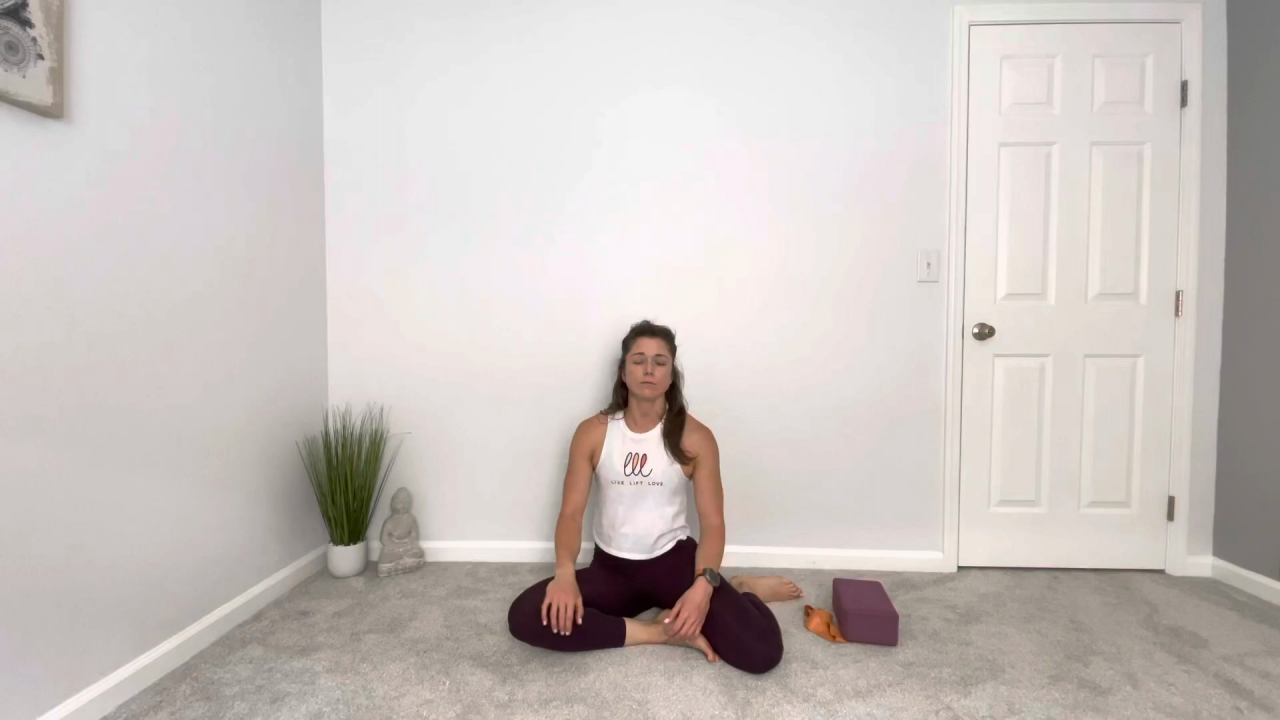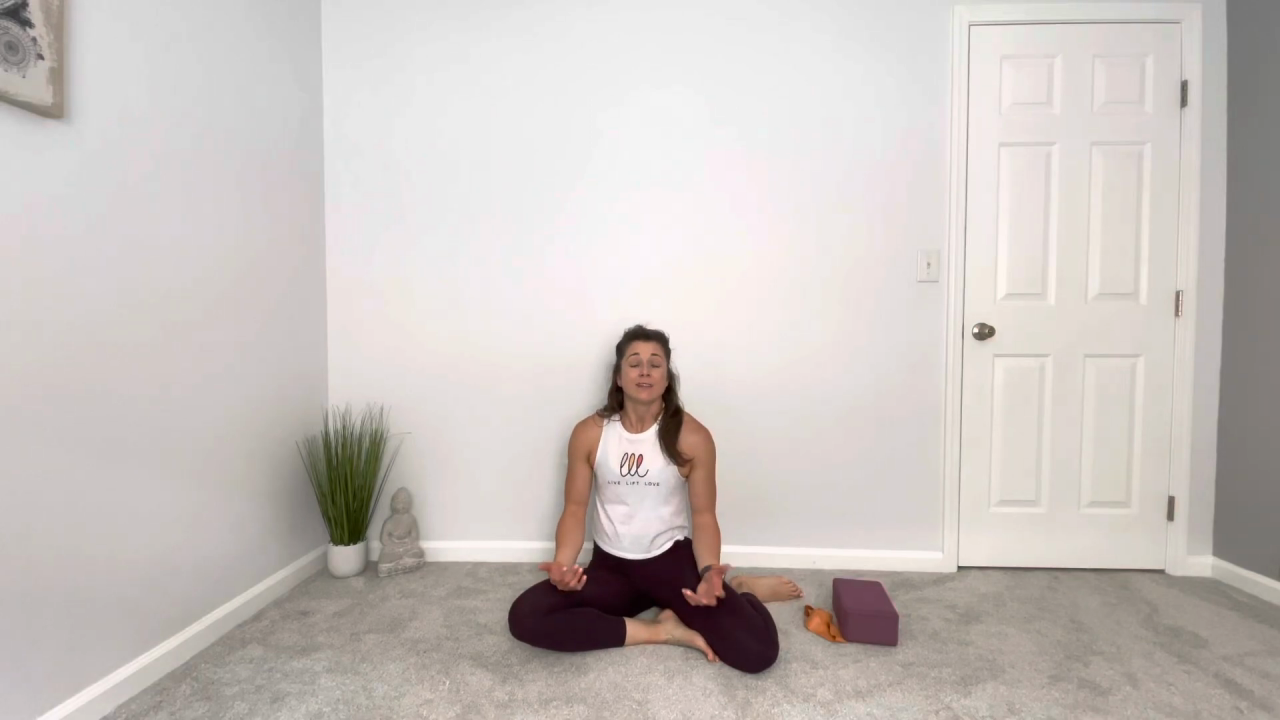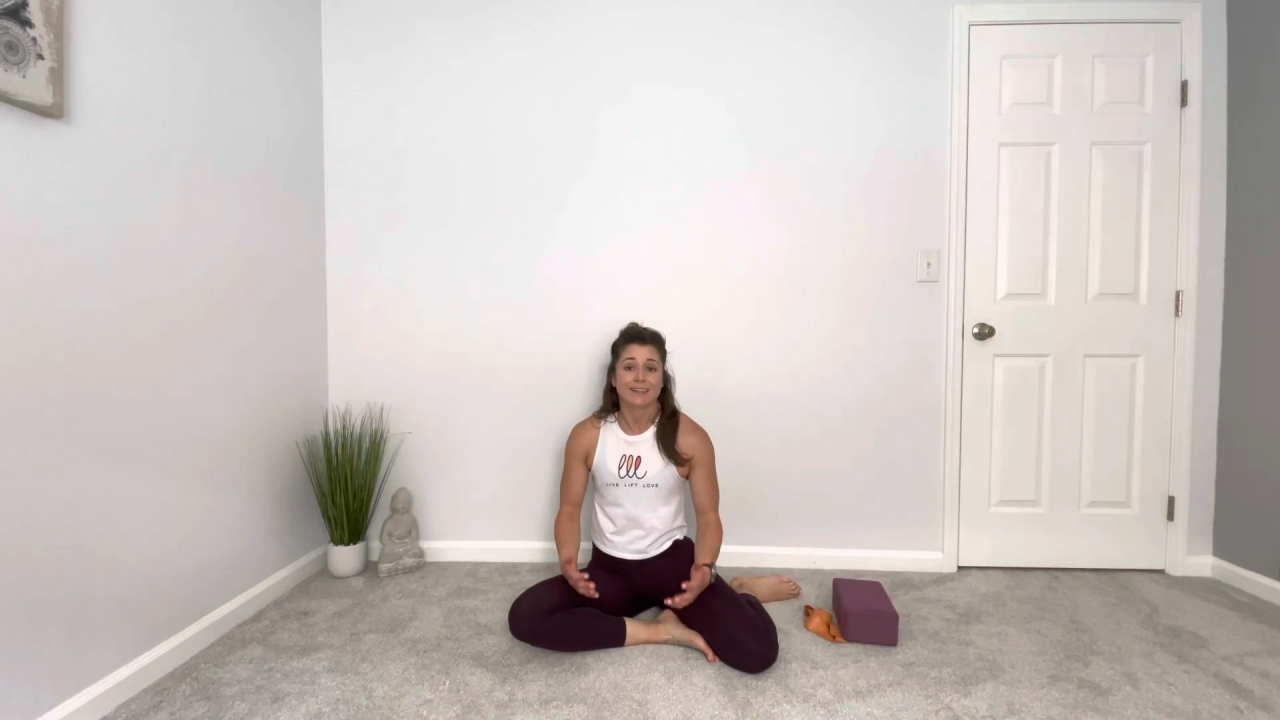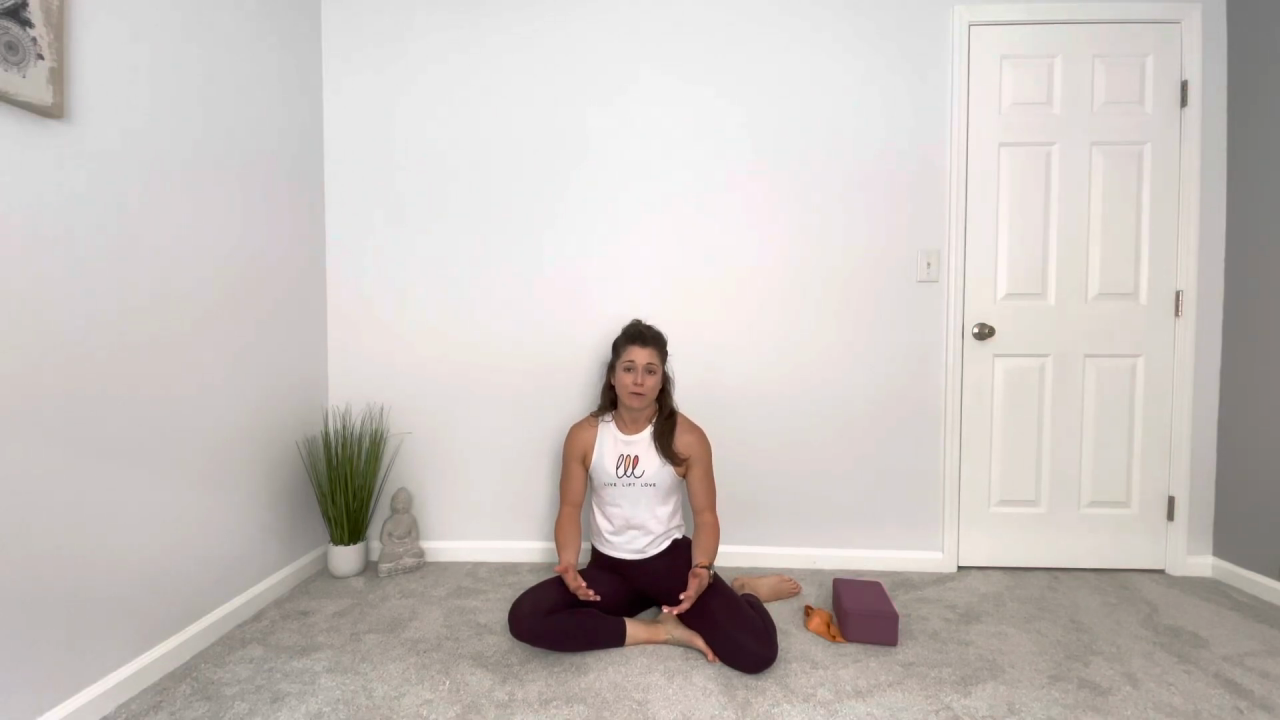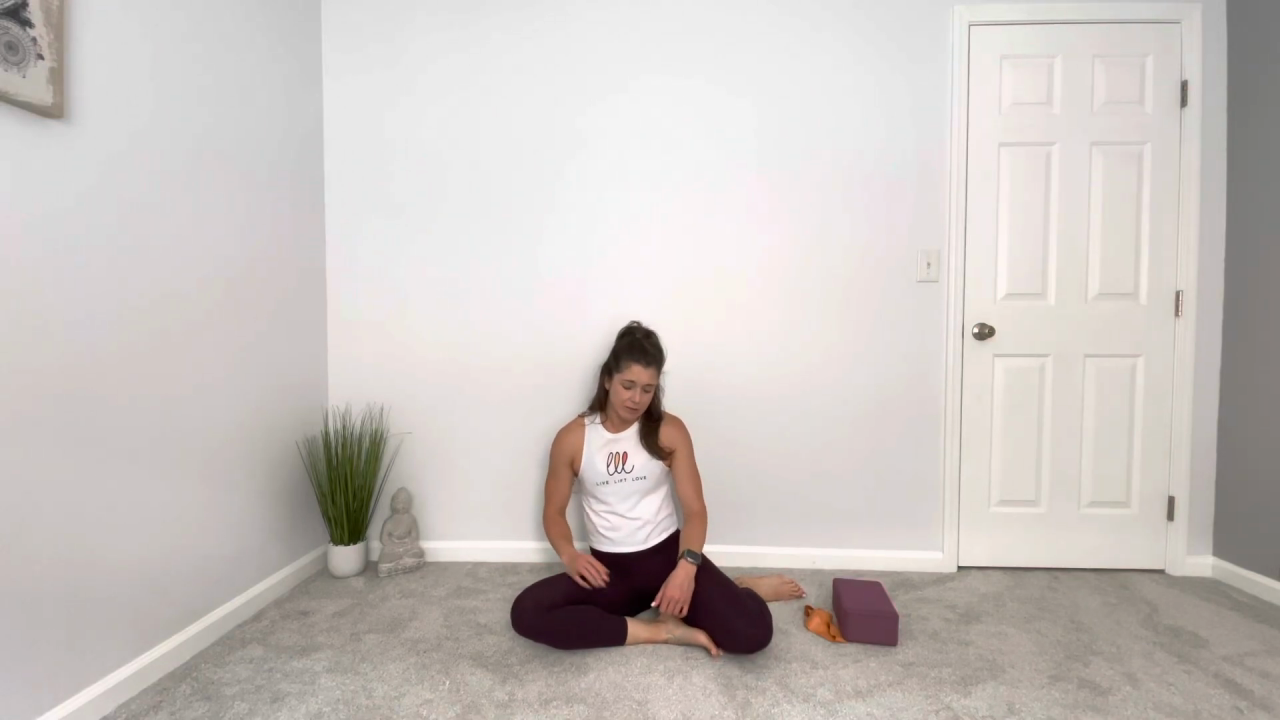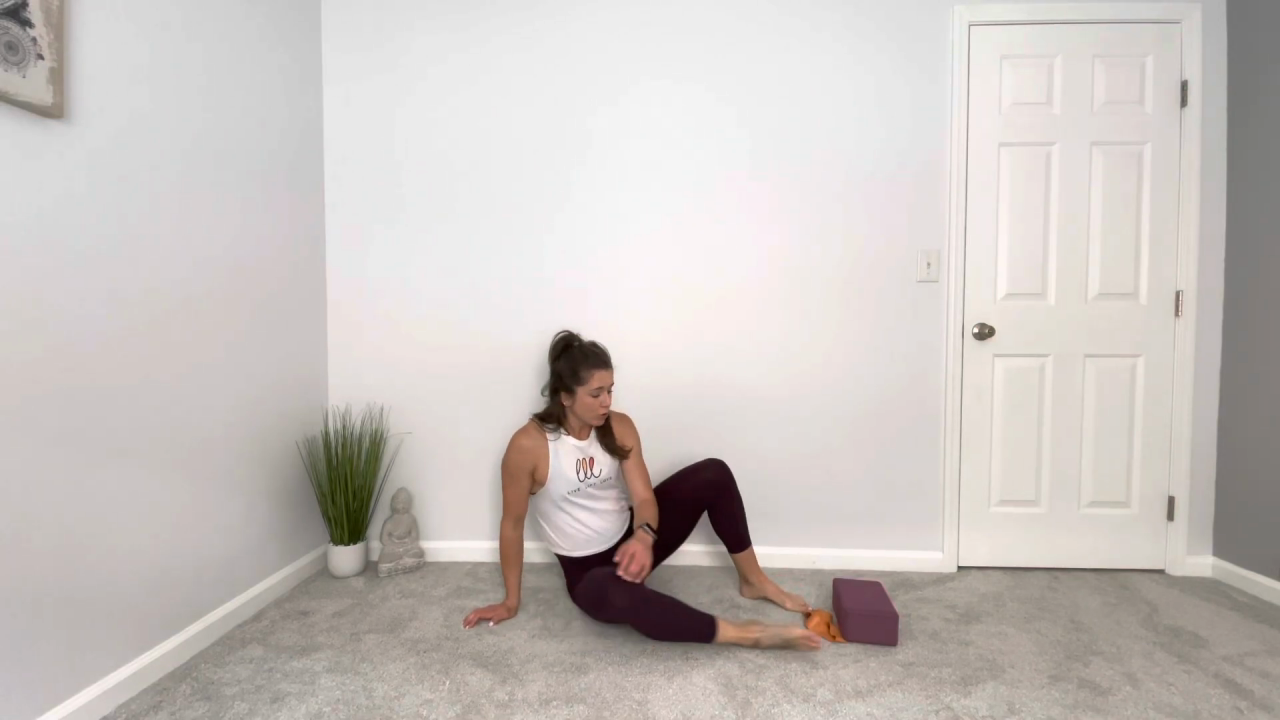
dt=0.7s
person 1, frame 1
left shoulder: (695, 438)
right shoulder: (593, 432)
left elbow: (712, 521)
right elbow: (572, 512)
left wrist: (704, 585)
right wrist: (563, 572)
left hip: (674, 561)
right hip: (612, 567)
left knee: (761, 651)
right knee: (525, 617)
left ankle: (736, 591)
right ankle: (660, 631)
person 1, frame 2
left shoulder: (692, 437)
right shoulder: (589, 433)
left elbow: (703, 516)
right elbow: (575, 509)
left wrist: (711, 572)
right wrist: (563, 562)
left hip: (672, 560)
right hip: (611, 566)
left knee: (758, 651)
right knee: (525, 617)
left ankle: (735, 589)
right ankle: (662, 631)
person 1, frame 3
left shoulder: (690, 438)
right shoulder: (586, 435)
left elbow: (708, 516)
right elbow: (569, 508)
left wrist: (704, 570)
right wrist: (568, 560)
left hip: (671, 560)
right hip: (610, 567)
left knee: (758, 651)
right knee: (525, 617)
left ankle: (739, 592)
right ankle: (665, 631)
person 1, frame 4
left shoulder: (687, 437)
right shoulder: (583, 435)
left elbow: (705, 515)
right elbow: (570, 509)
left wrist: (703, 571)
right wrist: (568, 564)
left hip: (670, 559)
right hip: (610, 568)
left knee: (757, 652)
right knee: (524, 618)
left ankle: (741, 592)
right ankle: (662, 631)
person 1, frame 5
left shoulder: (670, 431)
right shoulder: (572, 438)
left elbow: (694, 509)
right elbow: (553, 512)
left wrist: (686, 568)
right wrist: (569, 554)
left hip: (666, 555)
right hip: (609, 568)
left knee: (753, 633)
right knee: (526, 614)
left ankle: (740, 589)
right ankle: (663, 631)
person 1, frame 6
left shoulder: (619, 427)
right shoulder: (529, 446)
left elbow: (644, 498)
right elbow: (513, 525)
left wrist: (643, 537)
right wrist: (510, 601)
left hip: (632, 543)
right hip: (590, 569)
left knee: (713, 474)
right knee: (623, 595)
left ankle: (755, 581)
right ankle: (745, 634)
